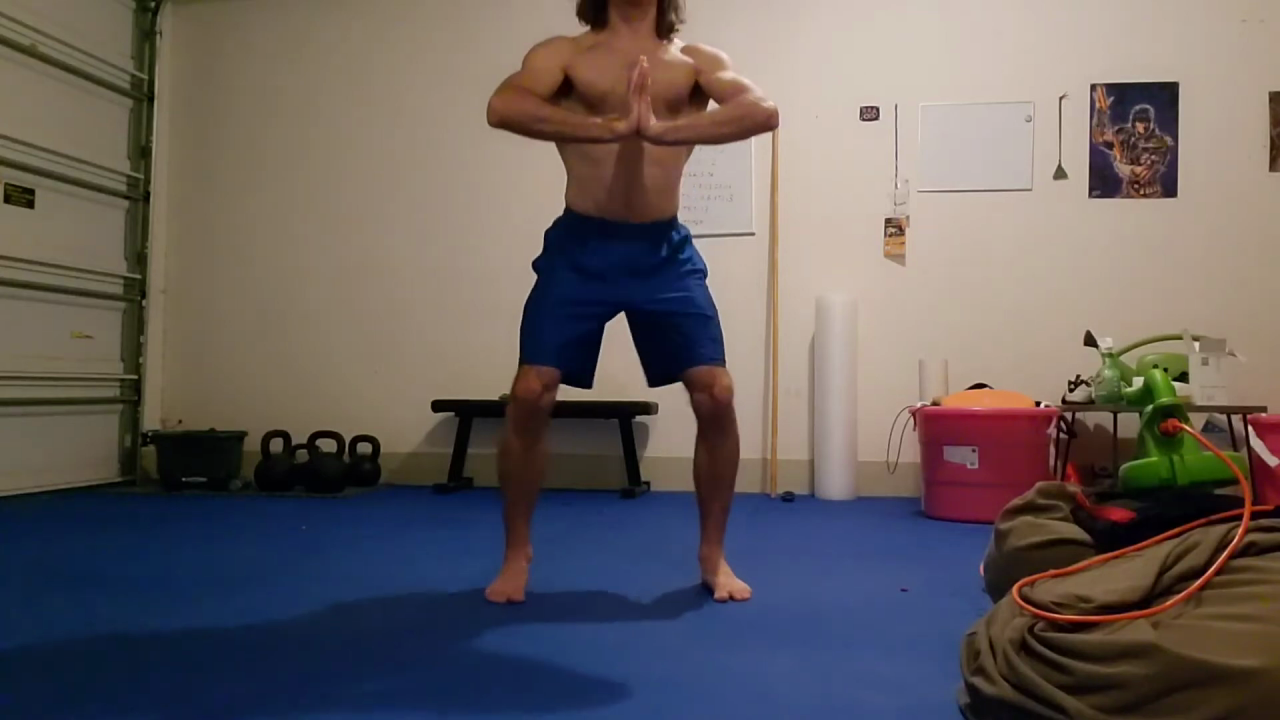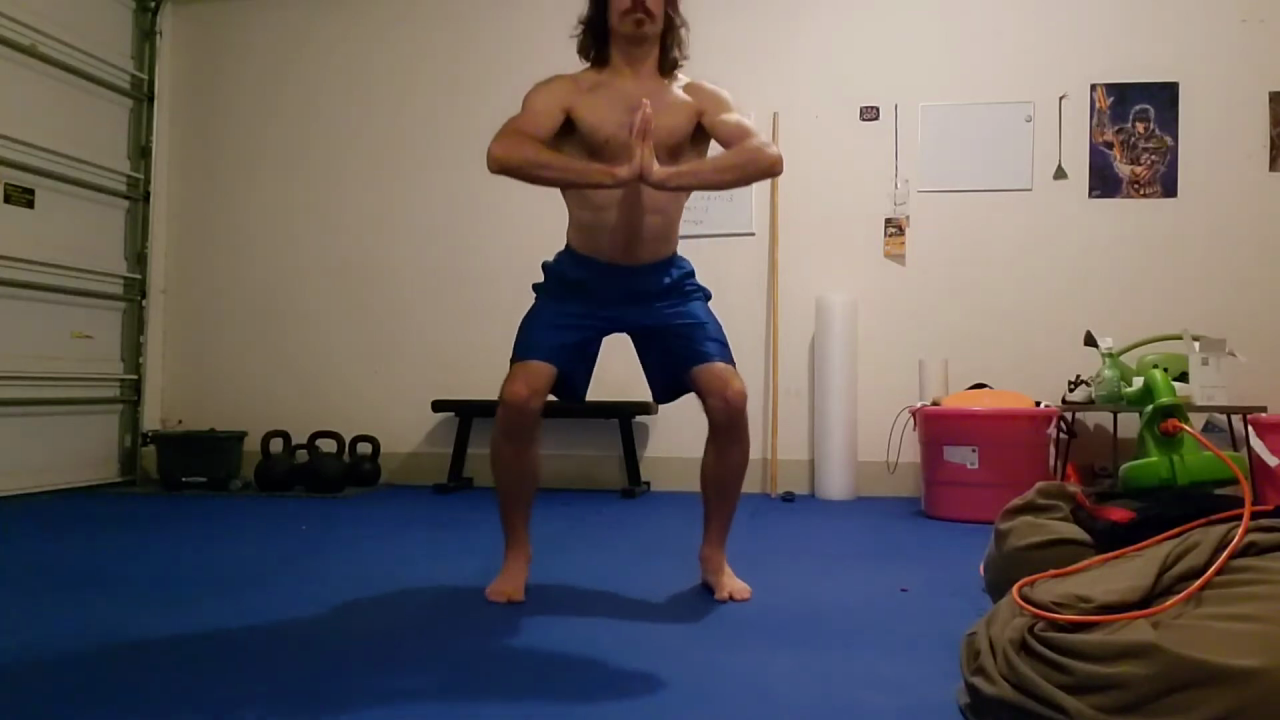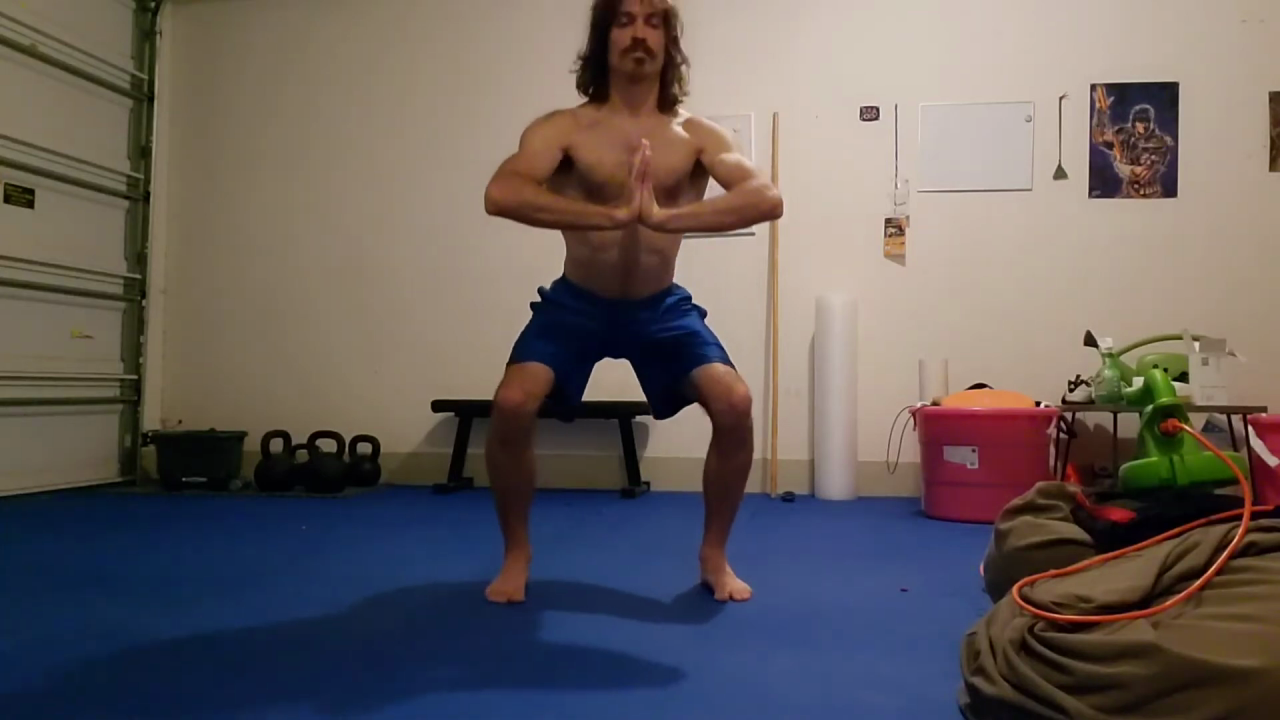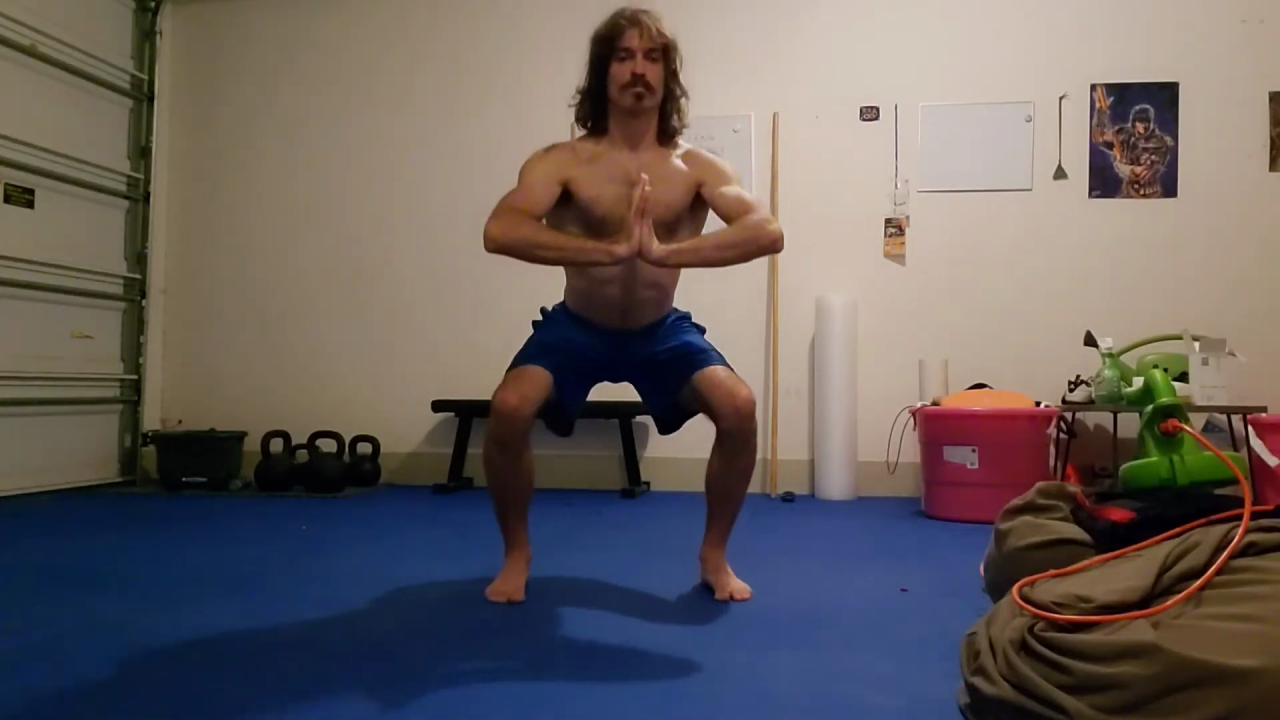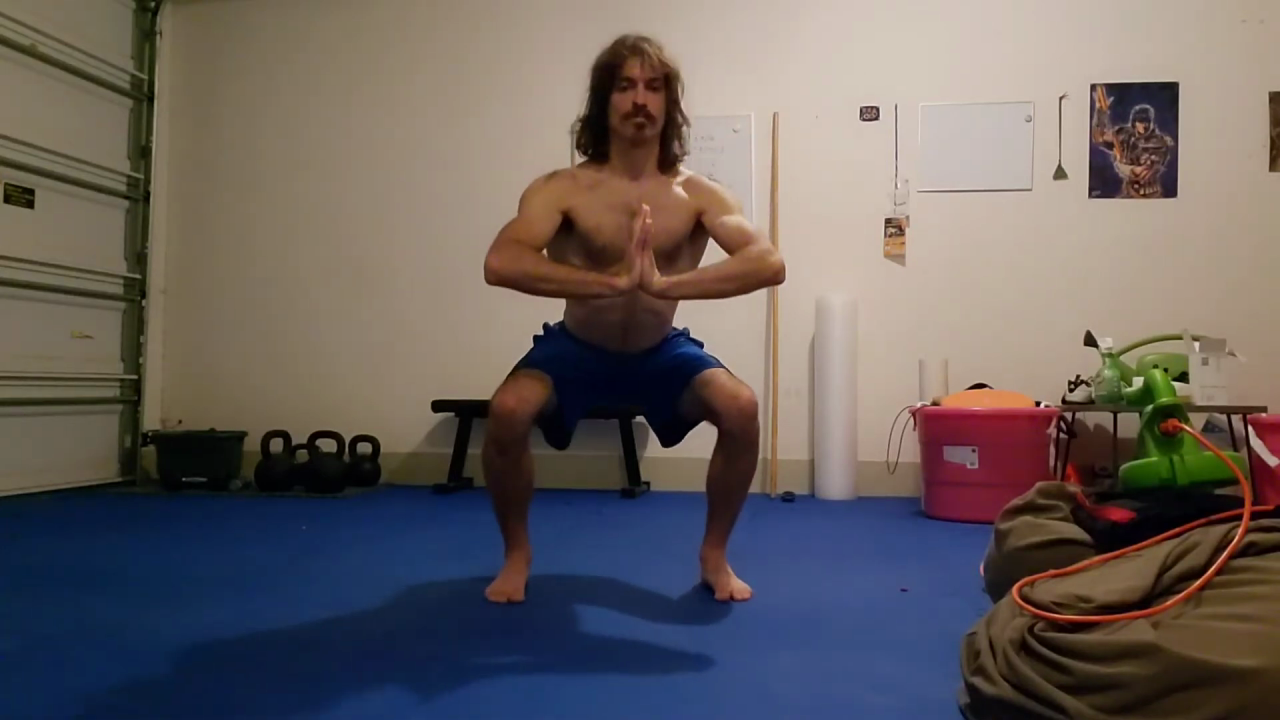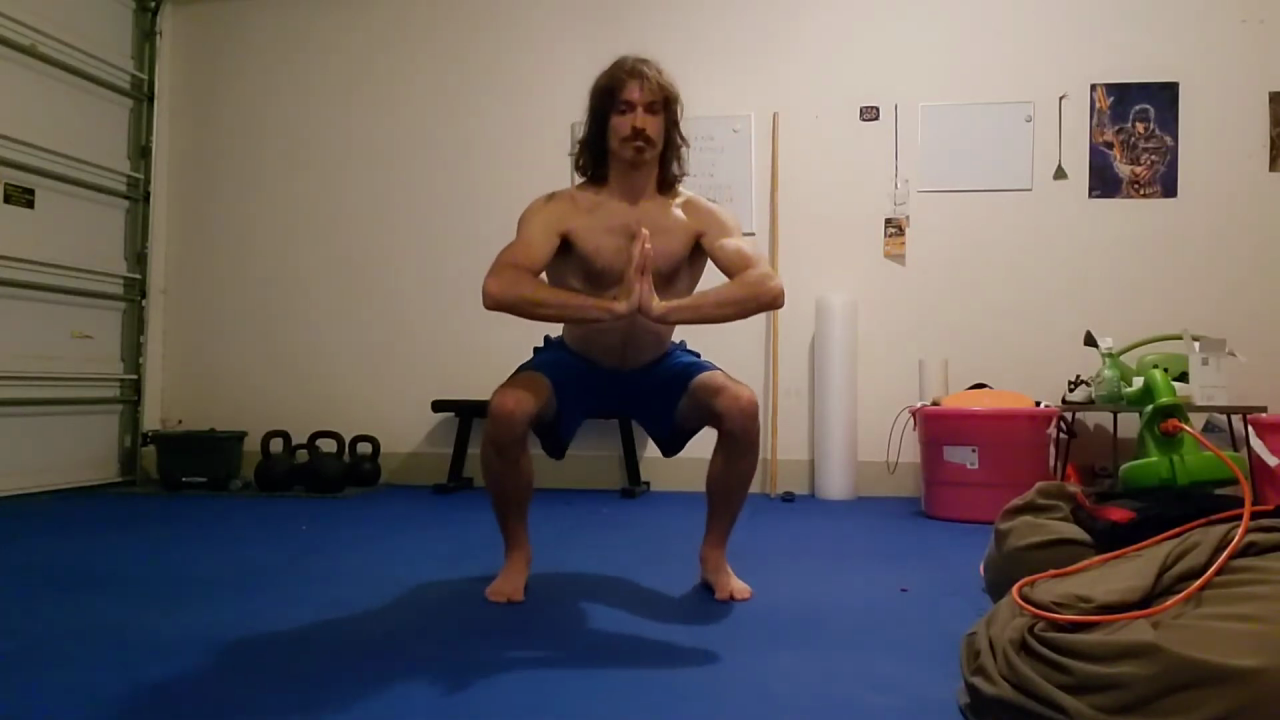
dt=0.4s
person 1, frame 1
left shoulder: (697, 60)
right shoulder: (562, 53)
left elbow: (763, 111)
right elbow: (502, 107)
left wrist: (664, 130)
right wrist: (612, 127)
left hip: (664, 252)
right hip: (579, 249)
left knee: (716, 396)
right knee: (530, 395)
left ankle: (712, 553)
right ankle: (518, 554)
person 1, frame 2
left shoulder: (699, 98)
right shoulder: (564, 92)
left elbow: (767, 157)
right elbow: (502, 153)
left wrist: (667, 175)
right wrist: (616, 172)
left hip: (664, 282)
right hip: (579, 279)
left knee: (728, 400)
right knee: (518, 399)
left ankle: (714, 554)
right ankle: (517, 554)
person 1, frame 3
left shoulder: (697, 134)
right shoulder: (562, 128)
left elbow: (767, 198)
right elbow: (500, 195)
left wrist: (665, 216)
right wrist: (614, 214)
left hip: (661, 307)
right hip: (575, 305)
left knee: (734, 404)
right knee: (512, 405)
left ankle: (714, 554)
right ankle: (517, 553)
person 1, frame 4
left shoulder: (697, 166)
right shoulder: (561, 162)
left elbow: (768, 233)
right elbow: (499, 232)
left wrist: (666, 252)
right wrist: (613, 249)
left hip: (661, 331)
right hip: (575, 328)
left knee: (738, 408)
right knee: (509, 409)
left ankle: (715, 555)
right ankle: (517, 554)
person 1, frame 5
left shoulder: (699, 194)
right shoulder: (560, 189)
left elbow: (770, 263)
right elbow: (500, 264)
left wrist: (666, 284)
right wrist: (615, 282)
left hip: (661, 351)
right hip: (575, 348)
left knee: (740, 409)
right knee: (508, 411)
left ankle: (714, 554)
right ankle: (517, 553)
person 1, frame 6
left shoulder: (698, 215)
right shoulder: (559, 210)
left elbow: (769, 288)
right elbow: (498, 288)
left wrist: (666, 308)
right wrist: (613, 306)
left hip: (659, 367)
right hip: (574, 363)
left knee: (740, 408)
right knee: (506, 411)
left ankle: (714, 554)
right ankle: (517, 552)
